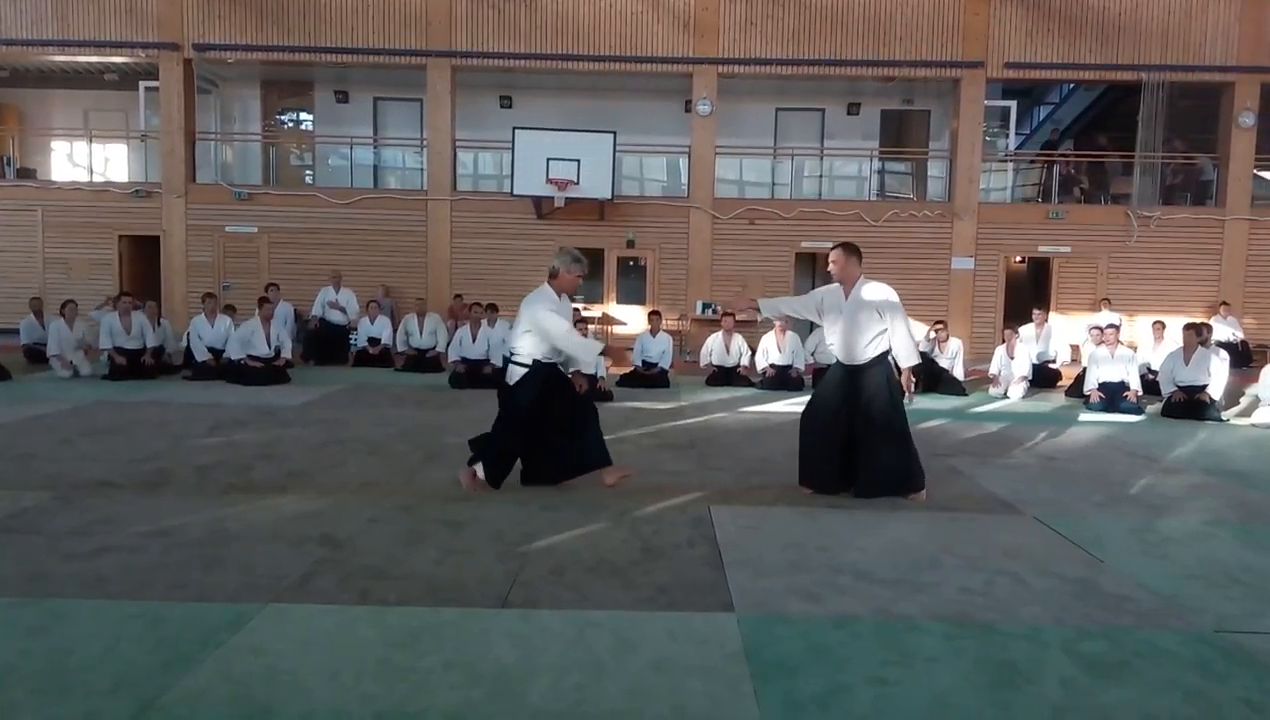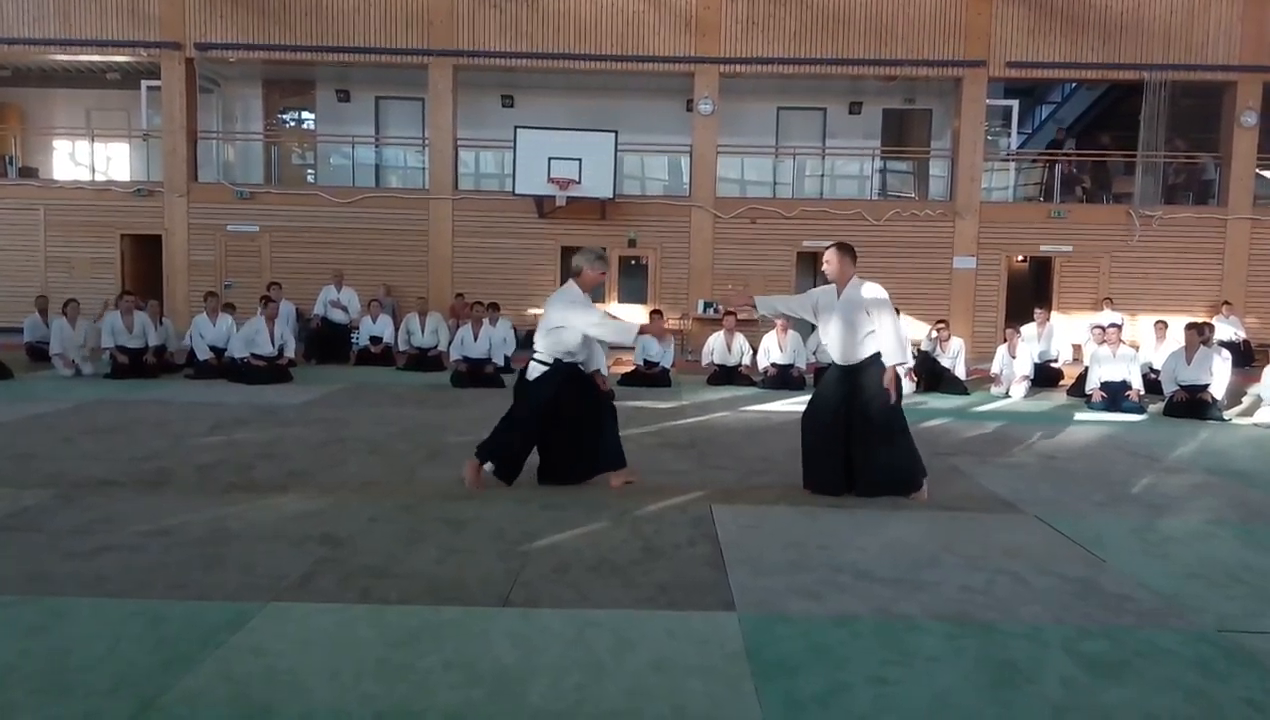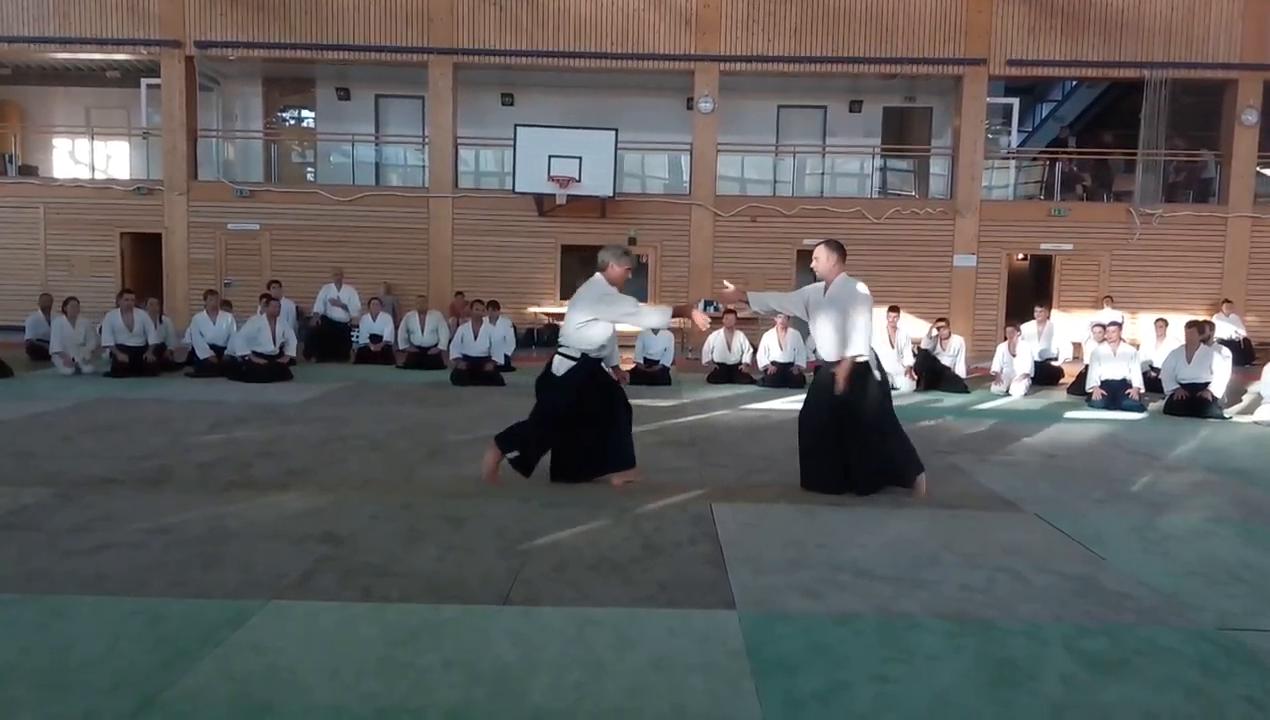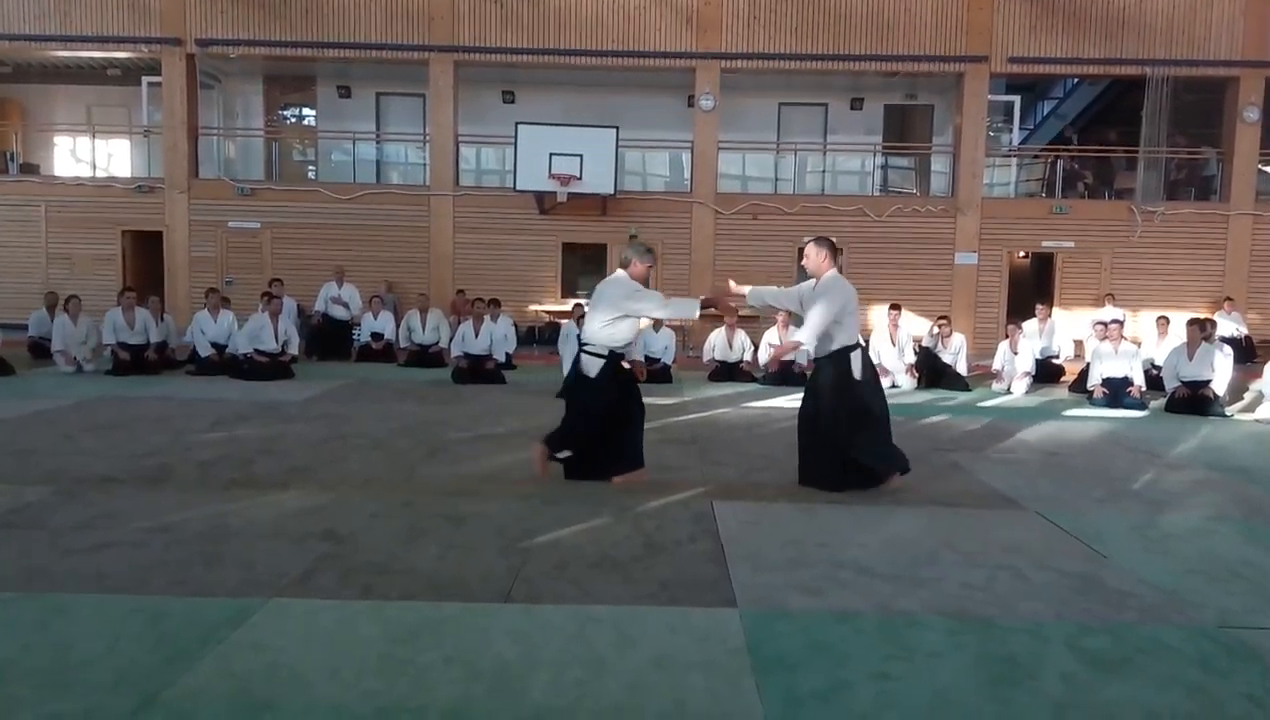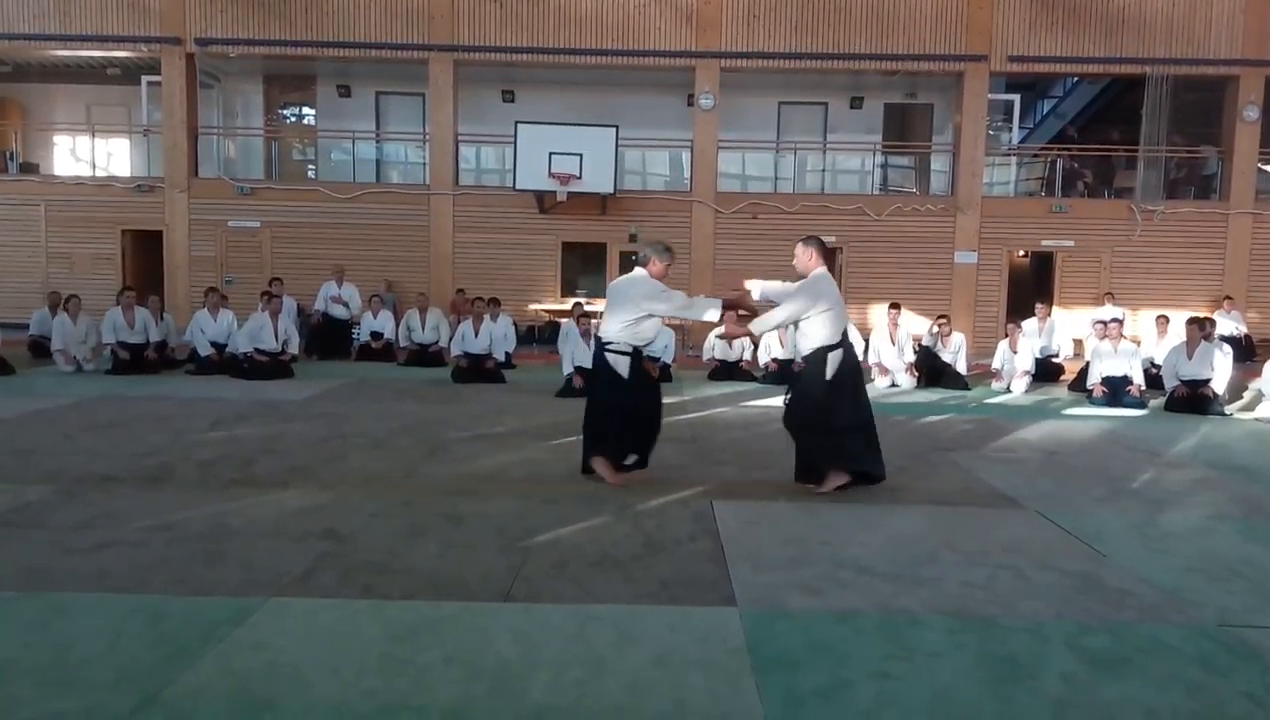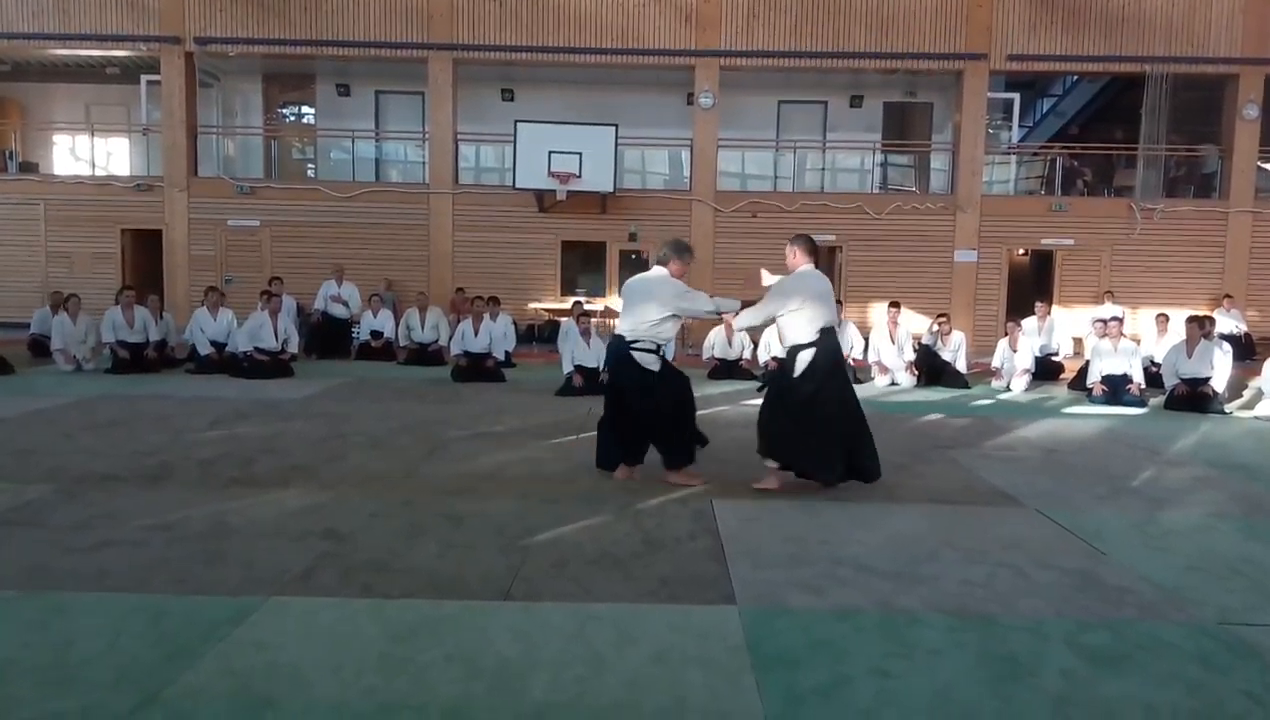
dt=0.1s
person 1, frame 1
left shoulder: (880, 293)
right shoulder: (826, 295)
left elbow: (900, 329)
right elbow: (793, 305)
left wrist: (906, 368)
right wrist: (753, 304)
left hip: (875, 371)
right hip: (842, 370)
left knee: (887, 431)
right knee: (818, 422)
left ankle: (913, 483)
right ankle: (822, 479)
person 1, frame 2
left shoulder: (872, 292)
right shoulder: (822, 295)
left elbow: (890, 330)
right elbow: (789, 303)
left wrist: (892, 368)
right wrist: (750, 301)
left hip: (871, 371)
right hip: (839, 371)
left knee: (885, 430)
right knee: (819, 423)
left ankle: (913, 482)
right ankle: (827, 480)
person 1, frame 3
left shoulder: (854, 290)
right shoulder: (814, 291)
left elbow: (861, 327)
right elbow: (782, 301)
left wrist: (848, 361)
right wrist: (743, 296)
left hip: (858, 368)
right hip: (829, 369)
left knee: (875, 425)
right knee: (815, 423)
left ankle: (912, 474)
right ankle: (829, 477)
person 1, frame 4
left shoulder: (838, 287)
right shoulder: (811, 288)
left elbow: (820, 319)
right elbow: (780, 296)
left wrist: (791, 344)
right wrist: (742, 290)
left hip: (847, 363)
right hip: (827, 363)
left knee: (851, 422)
right knee: (814, 420)
left ankle: (889, 467)
right ankle: (829, 474)
person 1, frame 5
left shoulder: (816, 285)
right shoulder: (812, 283)
left elbow: (787, 312)
right elbow: (787, 292)
left wrist: (746, 328)
right wrist: (752, 286)
left hip: (830, 359)
right hip: (832, 357)
left knee: (809, 416)
left ankle: (839, 468)
person 1, frame 6
left shoulder: (792, 283)
right shoulder: (820, 280)
left elbow: (762, 312)
left wrist: (735, 322)
right wrist: (768, 286)
left hip: (806, 355)
right hip: (825, 353)
left knee: (777, 413)
right knee: (828, 413)
left ankle: (776, 473)
right ankle: (840, 470)
person 2, frame 1
left shoulder: (561, 301)
right shoulder: (538, 303)
left elbow: (568, 338)
right elbow: (565, 338)
right wrist: (604, 350)
left hip: (549, 371)
right hip: (525, 373)
left knee: (581, 412)
right knee: (511, 427)
left ankle: (605, 470)
right ankle: (475, 470)
person 2, frame 2
left shoulder: (581, 298)
right shoulder: (566, 301)
left elbow: (589, 337)
right elbow: (600, 326)
left wrist: (596, 370)
right wrist: (646, 329)
left hip: (570, 370)
right hip: (546, 372)
left knee: (599, 412)
right knee: (524, 424)
left ankle: (616, 472)
right ankle: (478, 463)
person 2, frame 3
left shoulder: (602, 291)
right shoulder: (600, 294)
left elbow: (608, 331)
right elbow: (635, 313)
left wrist: (613, 365)
right wrist: (680, 311)
left hip: (589, 364)
right hip: (571, 365)
left knee: (616, 410)
right knee: (548, 418)
left ankle: (617, 469)
right ankle: (499, 450)
person 2, frame 4
left shoulder: (613, 287)
right shoulder: (627, 290)
right elbow: (665, 307)
left wrist: (629, 359)
right wrist: (711, 302)
left hip: (607, 359)
right hip: (597, 361)
left knee: (628, 411)
right knee: (593, 416)
left ankle: (619, 468)
right ankle: (548, 448)
person 2, frame 5
left shoulder: (621, 284)
right shoulder: (651, 289)
right elbow: (688, 307)
left wrist: (645, 358)
right wrist: (732, 303)
left hip: (612, 354)
right hip: (618, 358)
right knee: (642, 411)
left ankle: (616, 463)
right ankle: (602, 457)
person 2, frame 6
left shoulder: (634, 283)
right shoulder: (673, 289)
right elbow: (709, 305)
left hip: (623, 351)
right hip: (641, 356)
left knee: (625, 412)
right knee: (677, 405)
left ankle: (623, 464)
right ankle: (676, 468)
